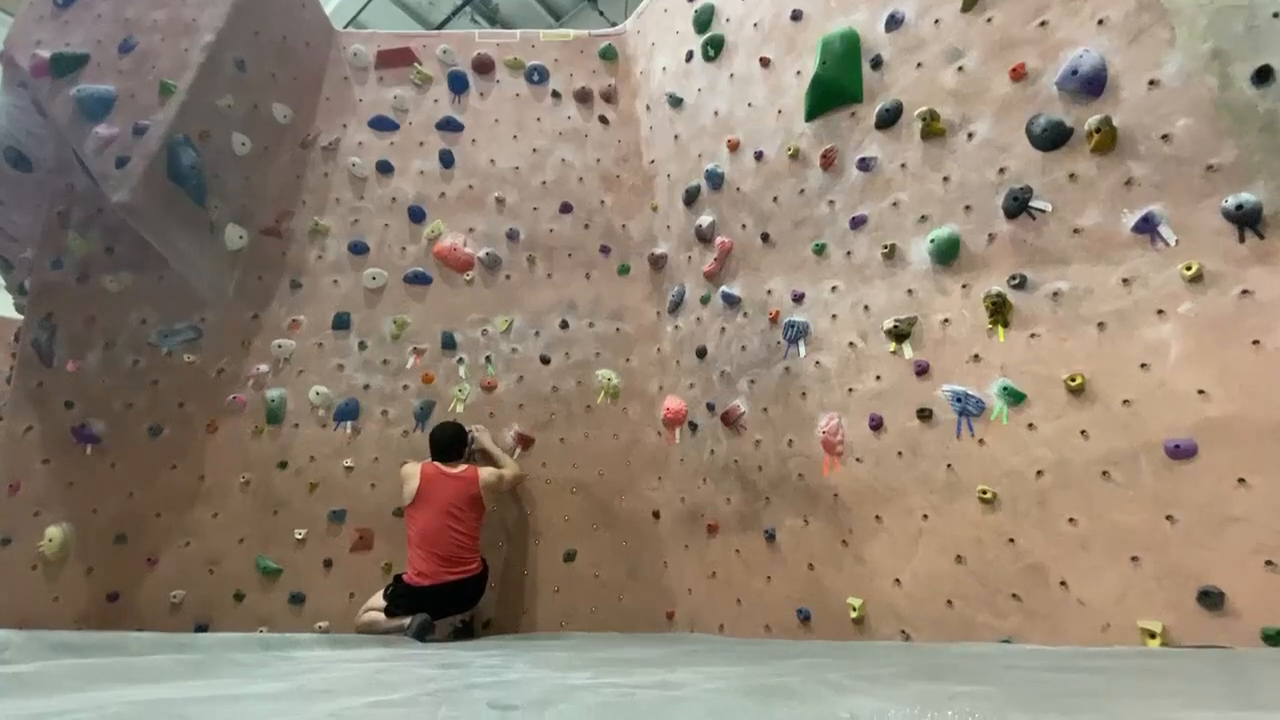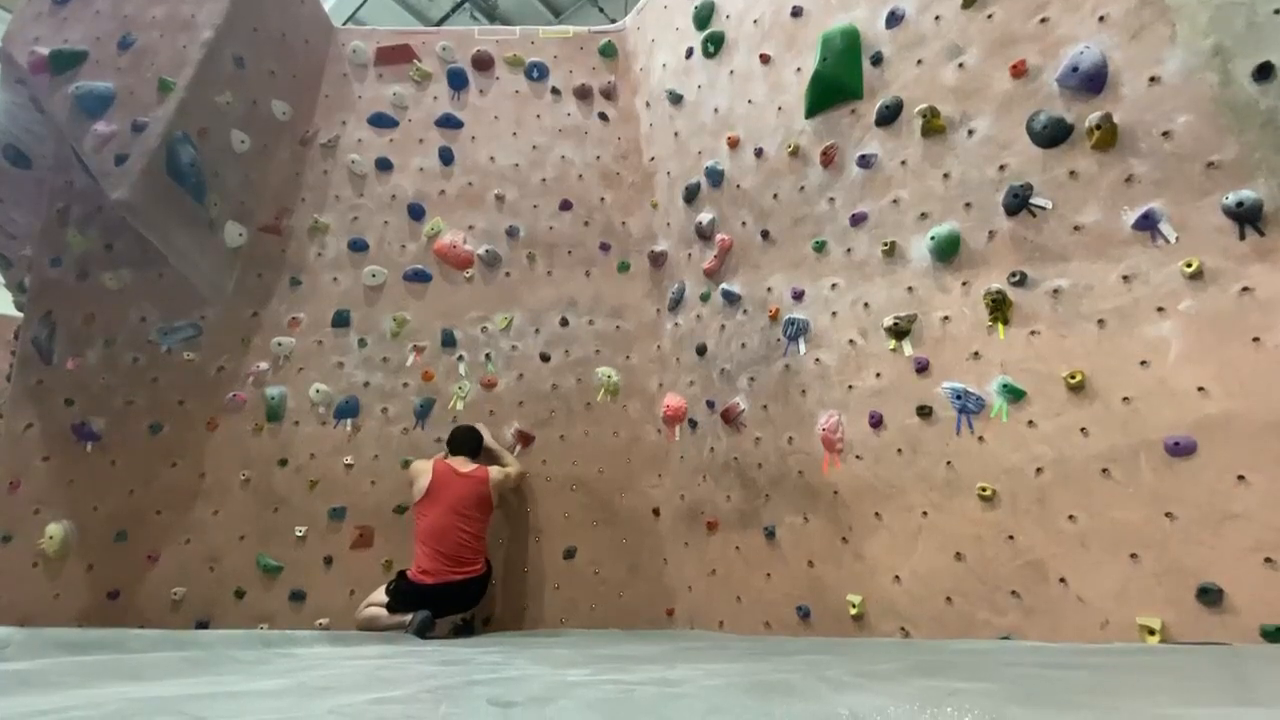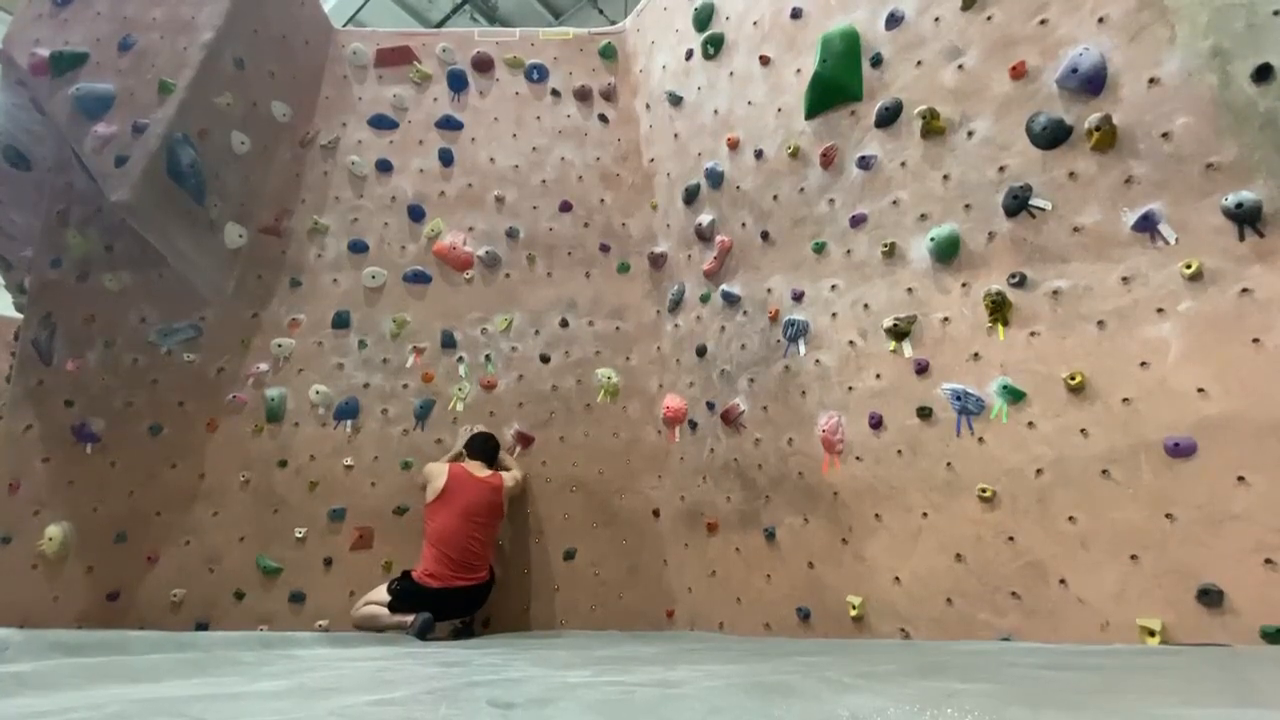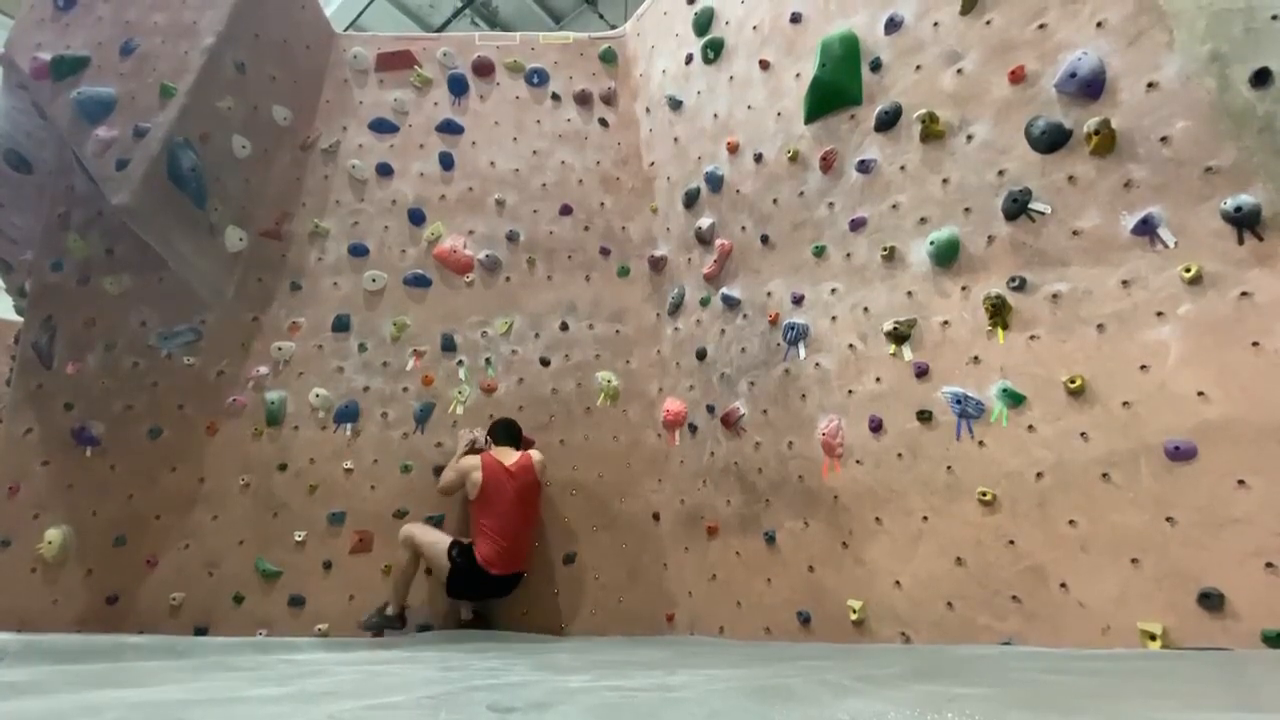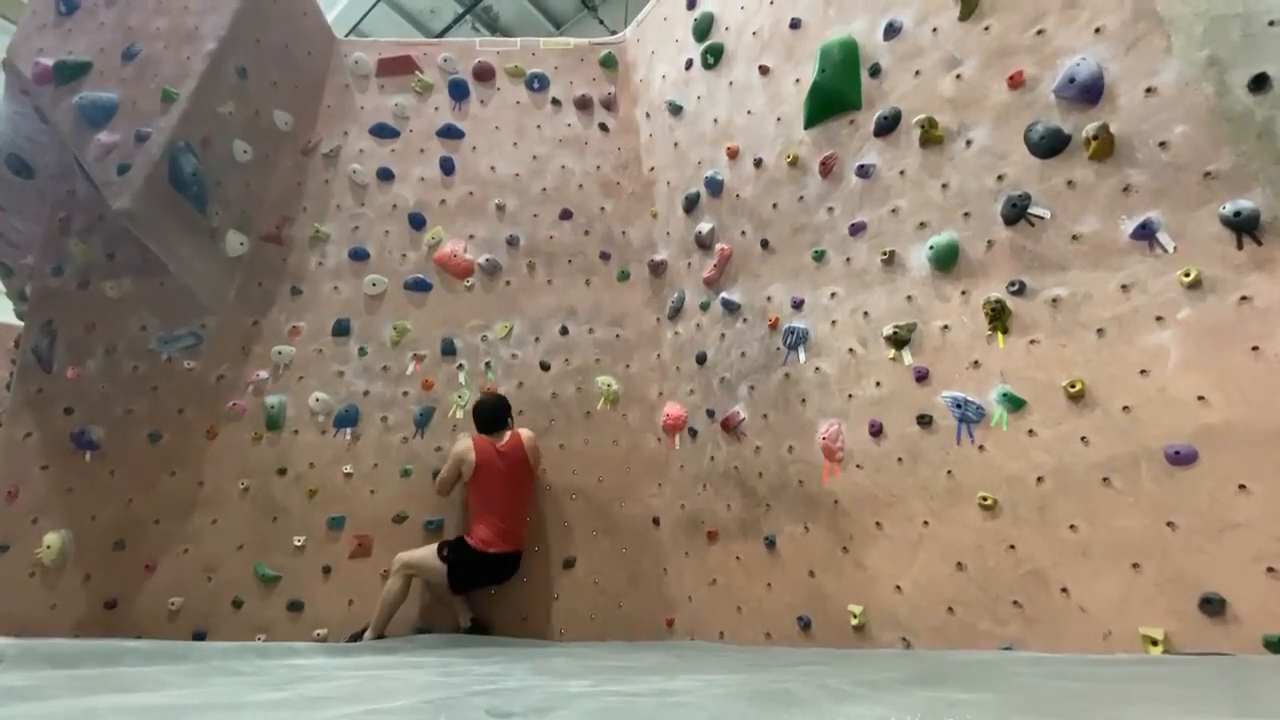
dt=1s
person 1, frame 1
left shoulder: (410, 473)
right shoulder: (482, 478)
right elbow: (516, 474)
left wrist: (447, 447)
right wrist: (488, 445)
left hip: (423, 590)
right hip: (470, 588)
left knee: (363, 619)
left ankle: (410, 622)
right ankle: (462, 621)
person 1, frame 2
left shoulder: (421, 470)
right shoulder: (492, 477)
right elbow: (516, 469)
left wrist: (452, 449)
right wrist: (489, 442)
left hip: (426, 587)
right hip: (473, 588)
left knee: (363, 616)
left ankle: (411, 619)
person 1, frame 3
left shoulder: (437, 472)
right shoulder: (505, 484)
right elbow: (516, 471)
left wrist: (457, 449)
right wrist: (490, 446)
left hip: (430, 590)
right hip: (476, 594)
left knee: (359, 613)
left ankle: (411, 620)
right ankle: (463, 622)
person 1, frame 4
left shoulder: (473, 465)
right shoulder: (537, 461)
left elbow: (443, 487)
left wrist: (461, 450)
left hip: (481, 574)
right hip: (513, 578)
left knee: (410, 533)
right knee: (440, 543)
left ankle: (393, 612)
right ankle: (471, 620)
person 1, frame 5
left shoulder: (465, 448)
right shoulder: (526, 439)
left elbow: (441, 489)
right elbow: (533, 472)
left hip: (480, 556)
right hip: (509, 560)
left knee: (402, 565)
right knee: (426, 566)
left ankle: (370, 636)
right ankle: (469, 625)
